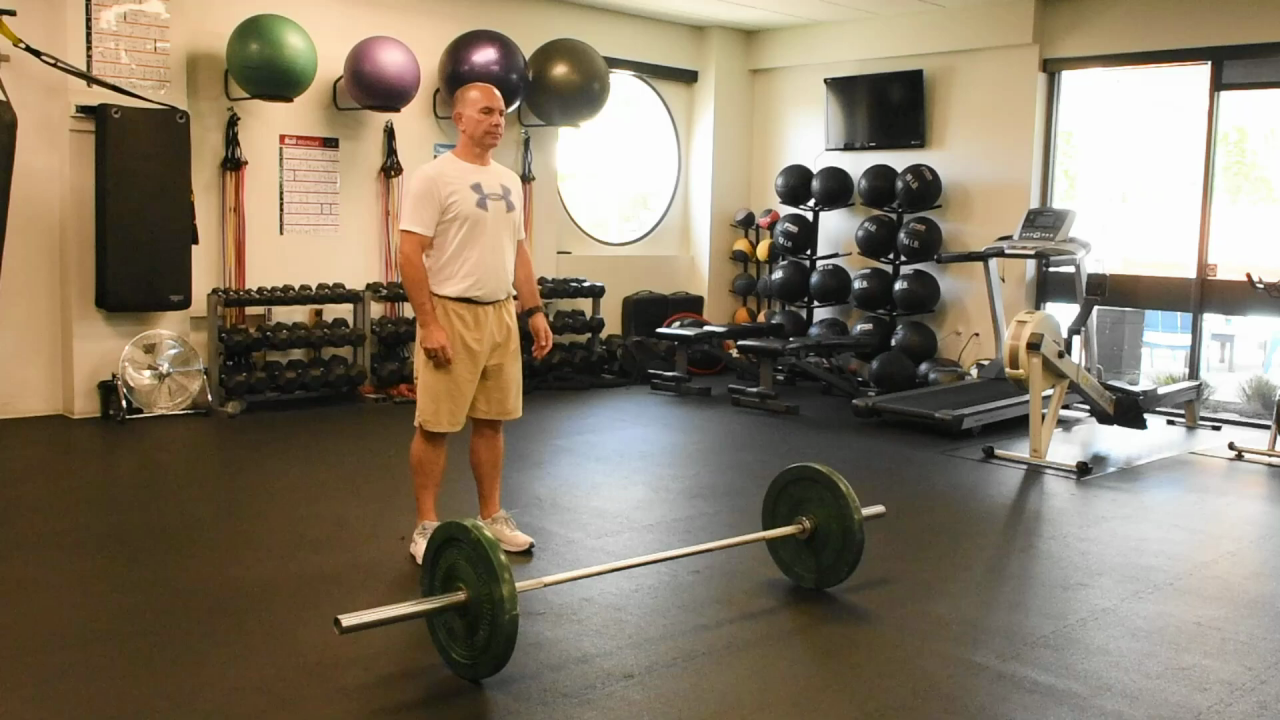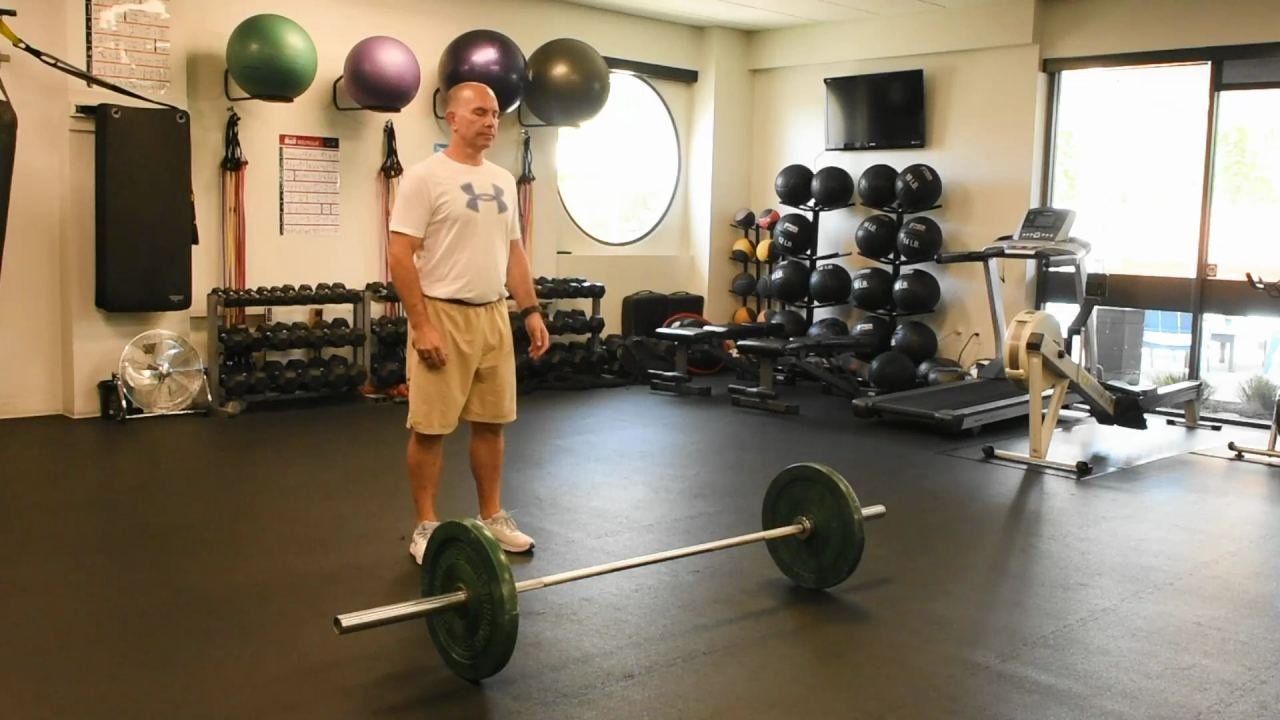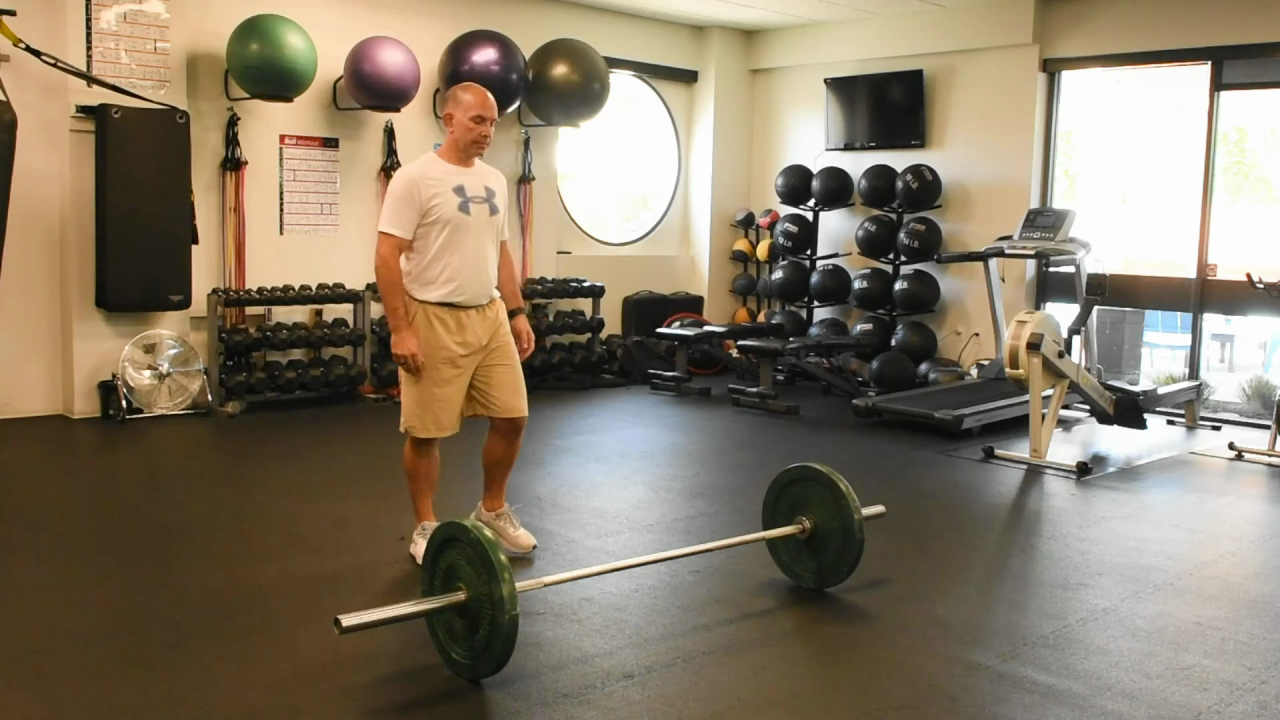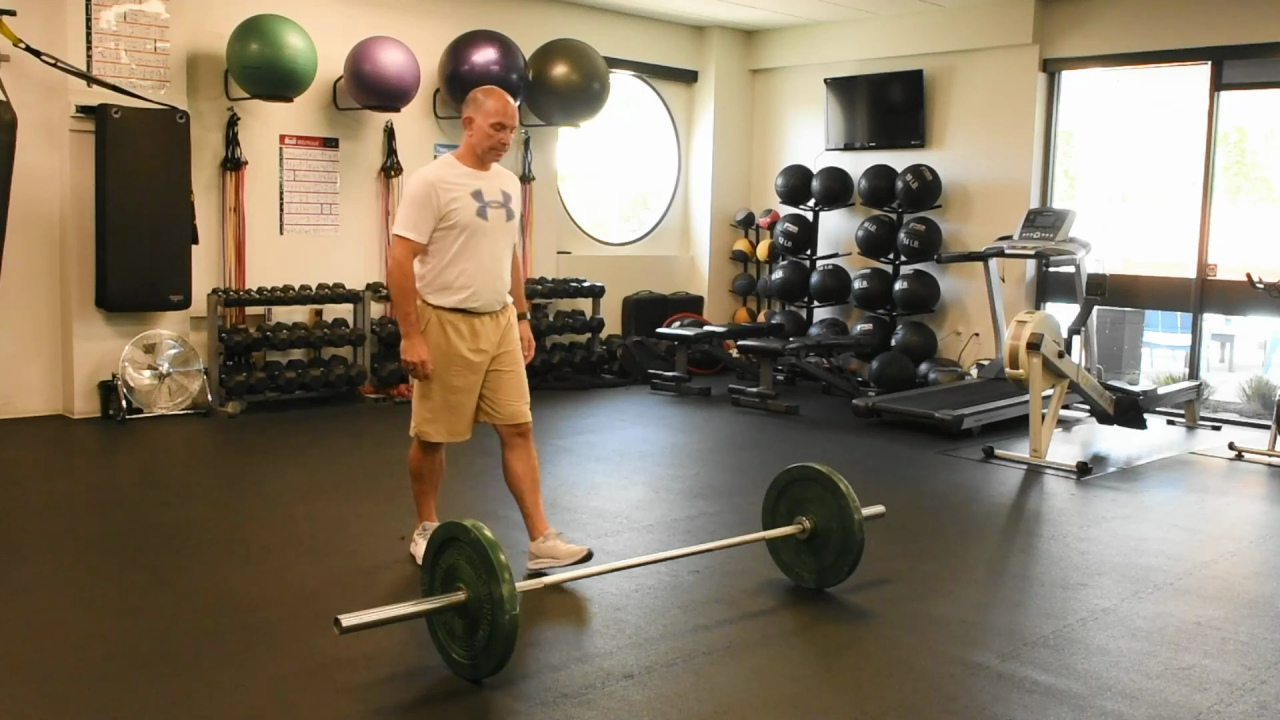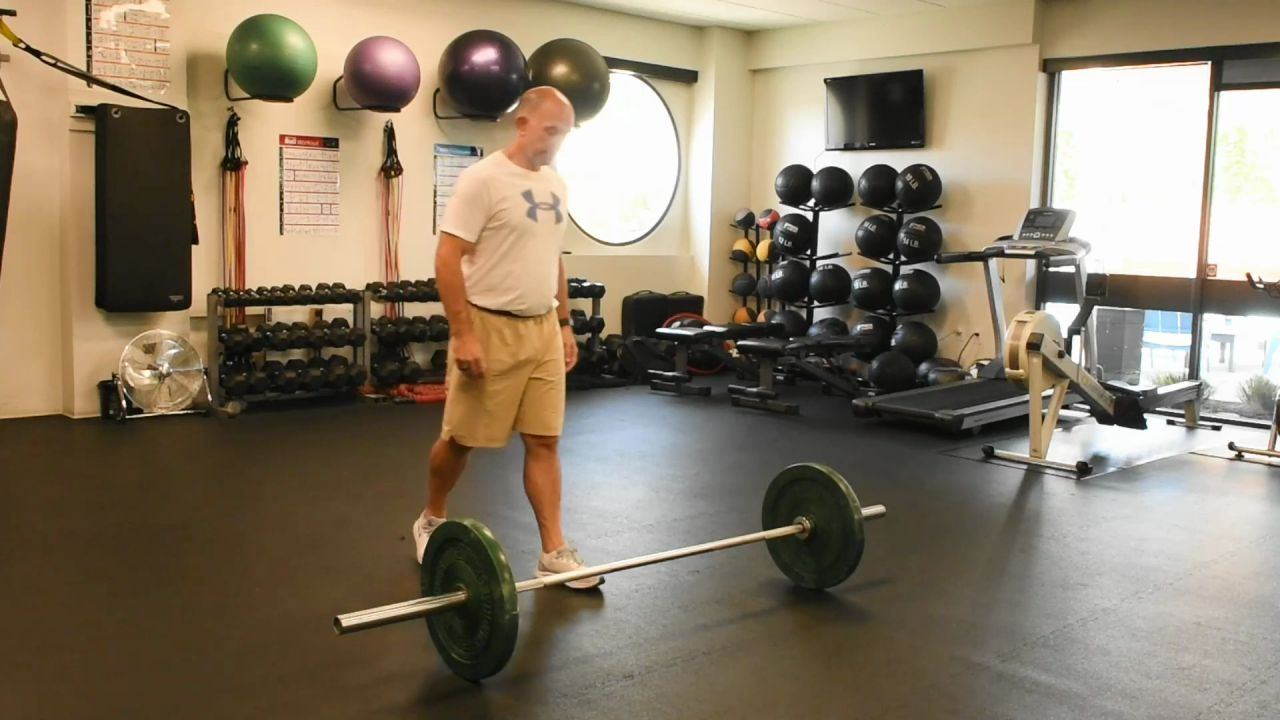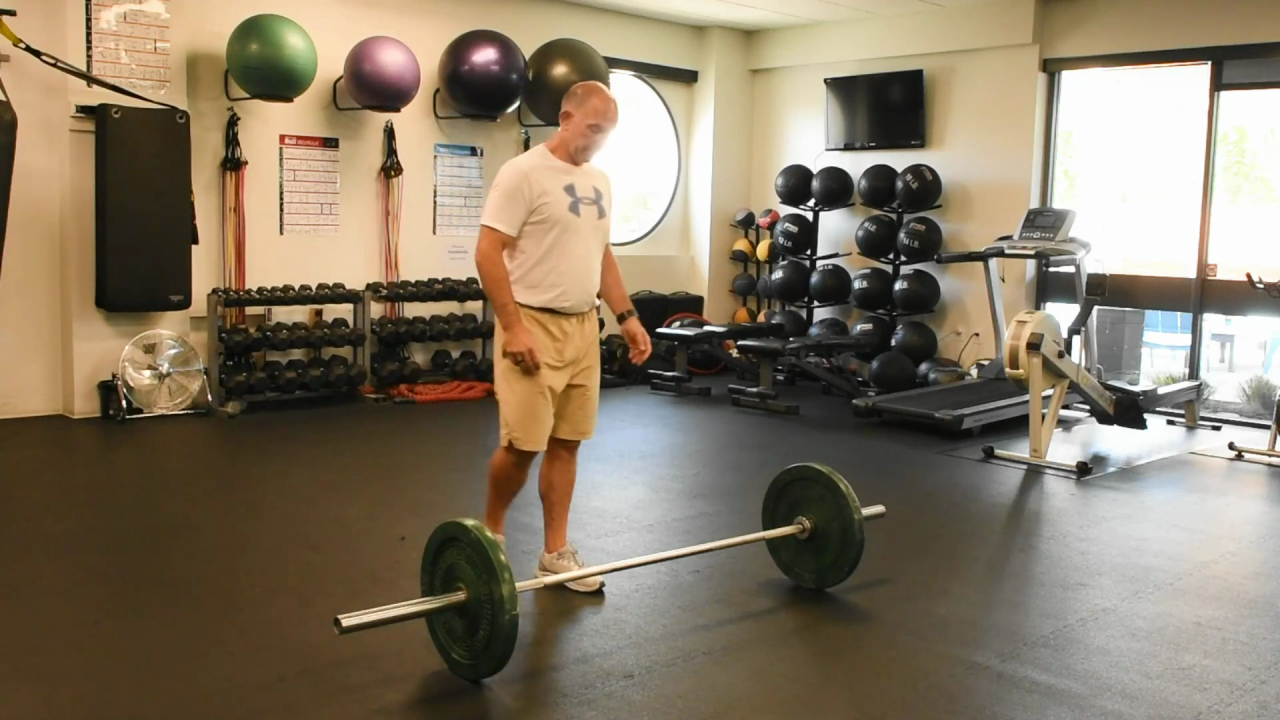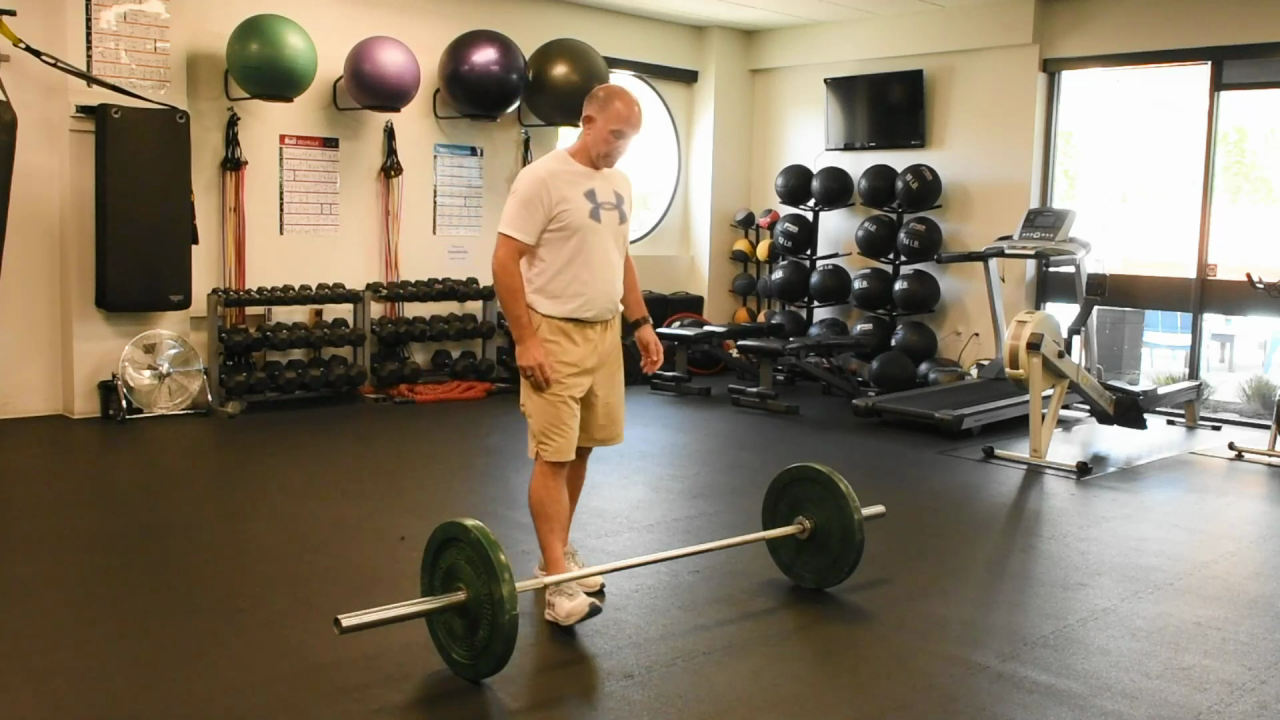
dt=0.3s
person 1, frame 1
left shoulder: (509, 180)
right shoulder: (434, 176)
left elbow: (518, 252)
right elbow: (411, 254)
left wrist: (535, 311)
right wrist: (429, 323)
left hip: (500, 314)
right hip: (452, 314)
left knee: (491, 421)
right knee: (436, 426)
left ankle: (492, 518)
right ankle: (426, 526)
person 1, frame 2
left shoulder: (502, 180)
right shoulder: (425, 177)
left elbow: (513, 253)
right elbow: (401, 255)
left wrist: (531, 311)
right wrist: (422, 324)
left hip: (493, 315)
right hip: (444, 316)
left knee: (491, 424)
right knee: (430, 428)
left ankle: (492, 518)
right ankle: (426, 527)
person 1, frame 3
left shoulder: (494, 180)
right shoulder: (416, 178)
right elbow: (387, 258)
left wrist: (518, 313)
right wrist: (401, 329)
left hip: (489, 317)
right hip: (434, 320)
left knee: (511, 418)
right knee: (425, 432)
left ankle: (494, 510)
right ankle: (426, 527)
person 1, frame 4
left shoulder: (509, 183)
right shoulder: (433, 181)
right elbow: (400, 261)
left wrist: (521, 318)
right wrist: (411, 335)
left hip: (498, 324)
right hip: (446, 325)
left knee: (517, 430)
right knee: (432, 436)
left ankle: (541, 538)
right ankle: (426, 529)
person 1, frame 5
left shoulder: (555, 185)
right shoulder: (483, 180)
right elbow: (448, 259)
left wrist: (564, 323)
right wrist: (464, 334)
left hip: (542, 330)
right hip: (491, 328)
left knee: (544, 440)
right knee: (464, 435)
left ankle: (554, 550)
right ankle: (432, 518)
person 1, frame 6
left shoulder: (597, 180)
right shoulder: (524, 172)
right elbow: (488, 252)
left wrist: (627, 317)
right wrist: (512, 327)
left hip: (582, 326)
right hip: (533, 324)
left knee: (566, 442)
right knee: (524, 441)
left ankle: (556, 552)
right ankle: (489, 532)
person 1, frame 7
left shoulder: (619, 183)
right shoulder: (543, 178)
right elbow: (505, 261)
left wrist: (641, 324)
right wrist: (525, 339)
left hip: (604, 333)
right hip: (554, 335)
left knee: (580, 450)
right knee: (554, 456)
left ankle: (556, 556)
right ankle: (560, 584)
